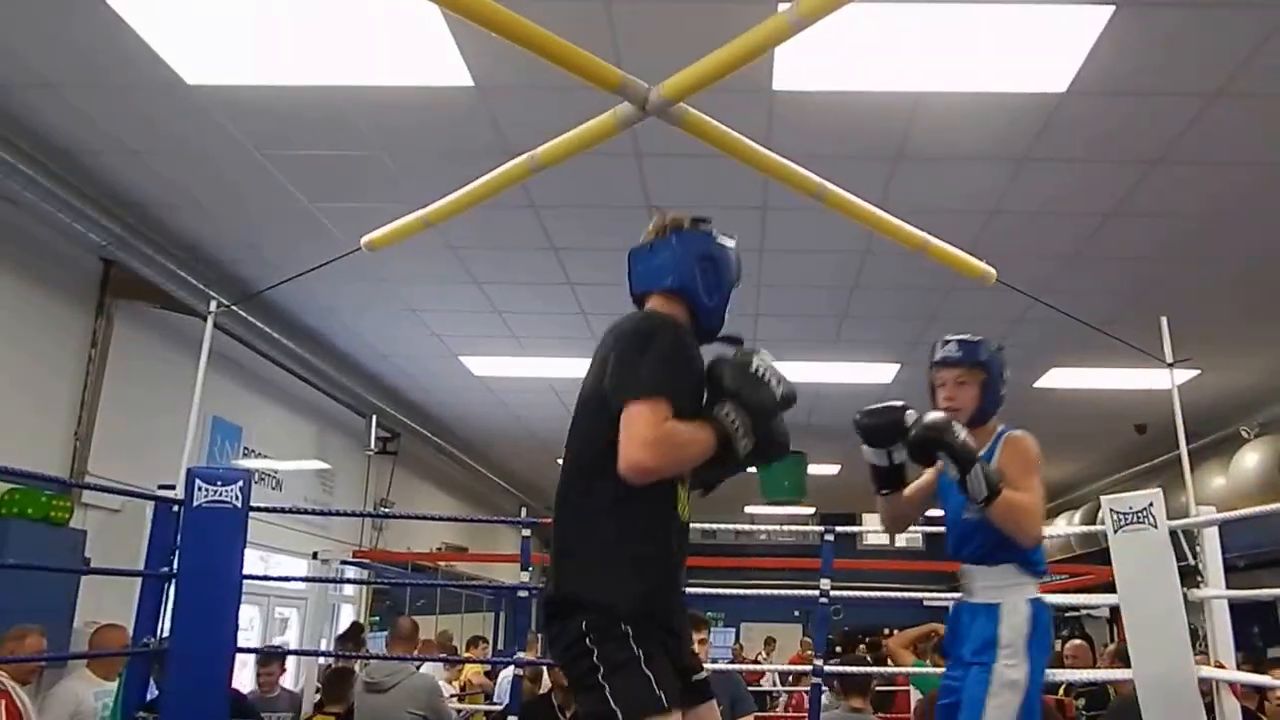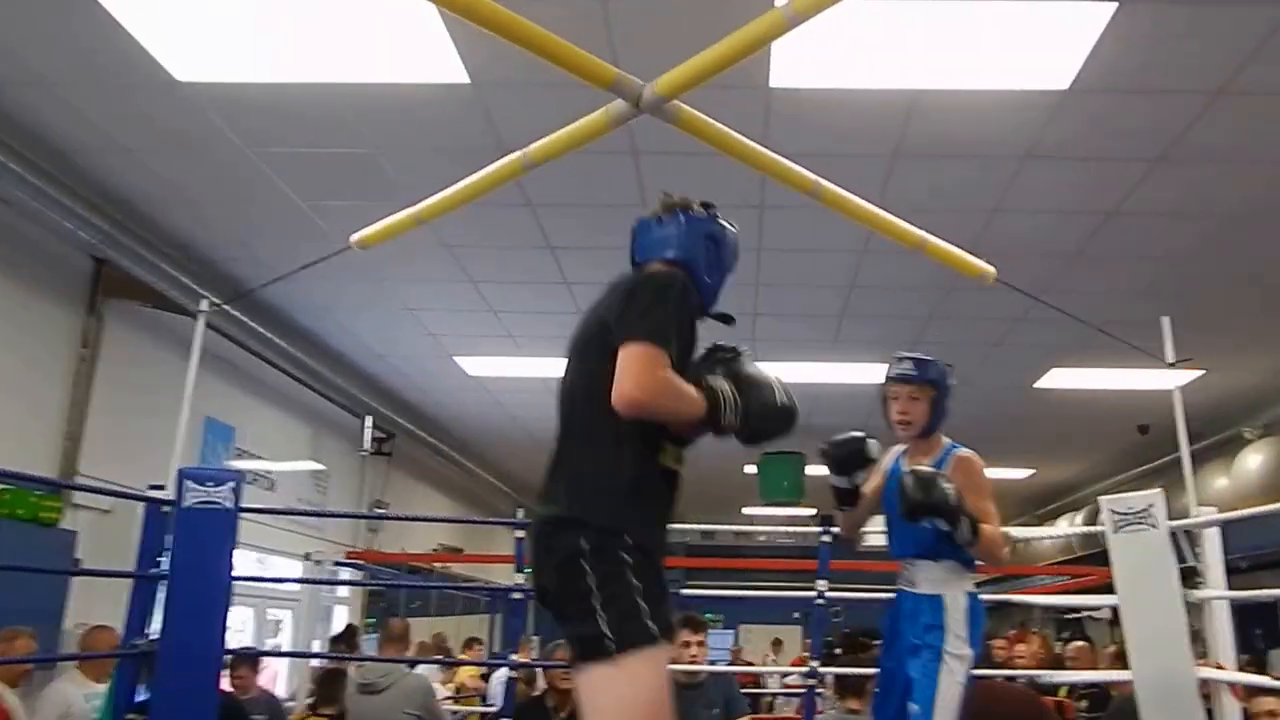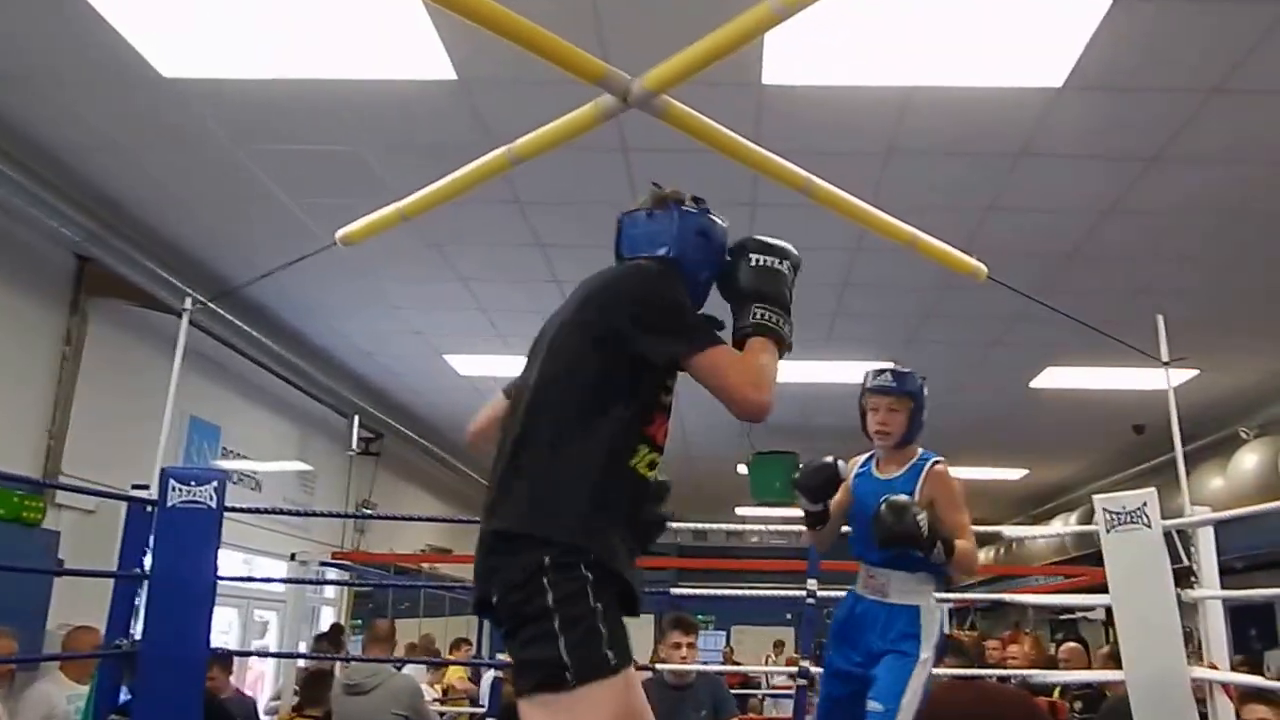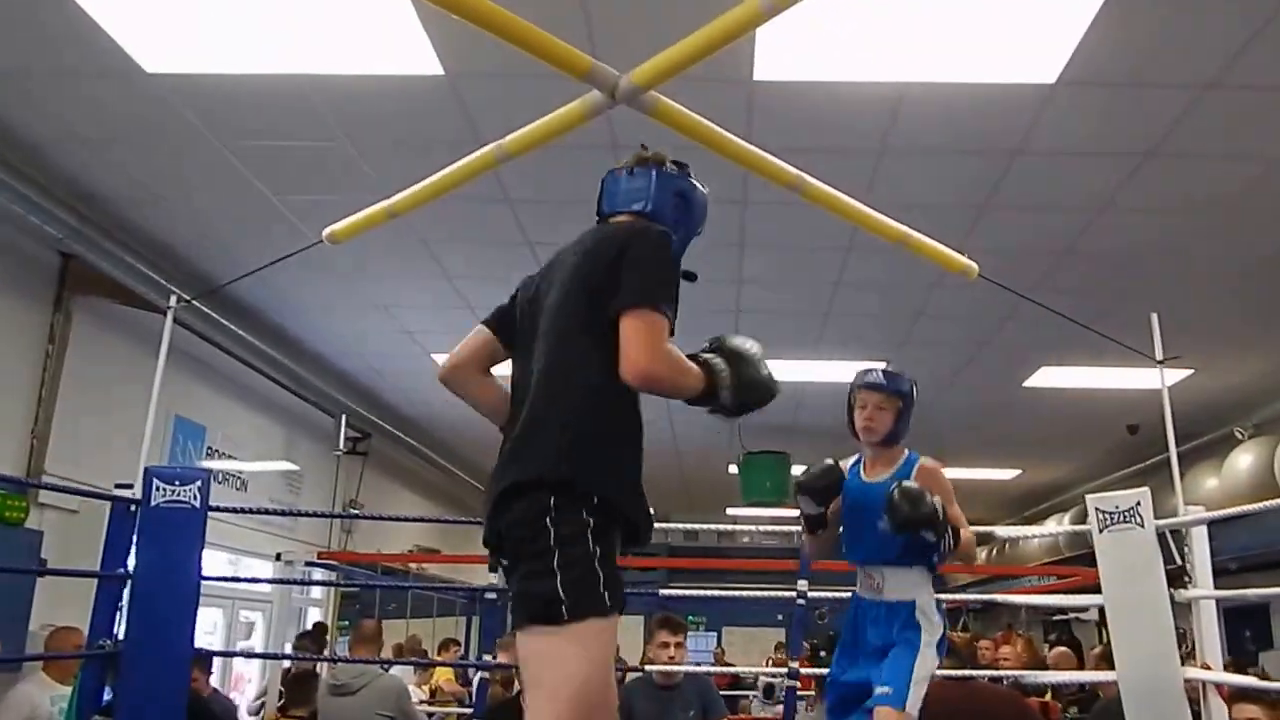
dt=0.2s
person 1, frame 1
left shoulder: (632, 343)
right shoulder: (658, 333)
right elbow: (642, 455)
right wrist: (734, 425)
left hip: (640, 606)
right hip: (606, 610)
person 1, frame 2
left shoulder: (621, 310)
right shoulder: (657, 287)
right elbow: (633, 394)
left wrist: (707, 405)
right wrist: (729, 399)
left hip: (607, 539)
right hip: (599, 541)
person 1, frame 3
left shoulder: (592, 304)
right shoulder: (649, 284)
left elbow: (485, 430)
right elbow: (752, 397)
right wrist: (766, 308)
left hip: (559, 554)
right hip: (556, 559)
person 1, frame 4
left shoulder: (560, 266)
right shoulder: (645, 242)
left elbow: (458, 369)
right elbow: (644, 364)
right wrist: (720, 377)
left hip: (539, 499)
right hip: (568, 499)
person 2, frame 1
left shoulder: (1015, 447)
right shoulder: (943, 457)
left elbow: (1029, 529)
right elbow: (895, 521)
left wrist: (969, 466)
right wrist: (882, 456)
left hip: (1009, 615)
right hip: (971, 613)
person 2, frame 2
left shoulder: (961, 464)
right shoulder: (890, 461)
left elbow: (997, 551)
right elbow: (850, 528)
left wrist: (954, 515)
right wrist: (843, 478)
left hip: (946, 611)
right hip: (906, 607)
person 2, frame 3
left shoulder: (934, 476)
right shoulder: (856, 471)
left elbow: (969, 560)
right elbow: (819, 540)
left wrist: (926, 541)
right wrist: (813, 502)
left hip: (909, 620)
right hip: (860, 612)
person 2, frame 4
left shoulder: (923, 473)
right shoulder: (844, 473)
left elbow: (969, 552)
right elbow: (816, 548)
left wrist: (935, 526)
right wrist: (812, 506)
left hip: (911, 617)
right hip: (863, 614)
